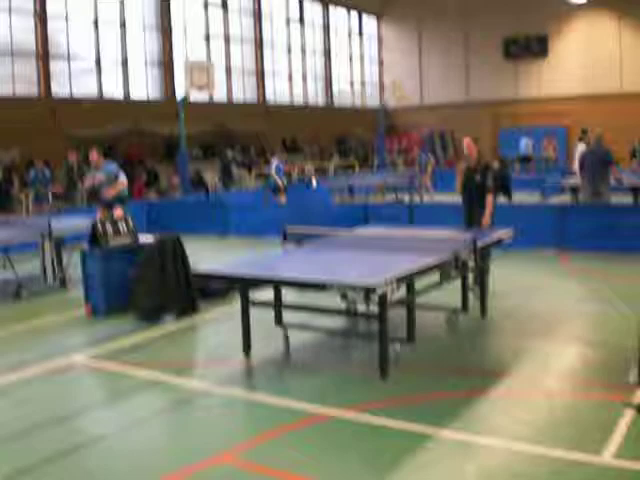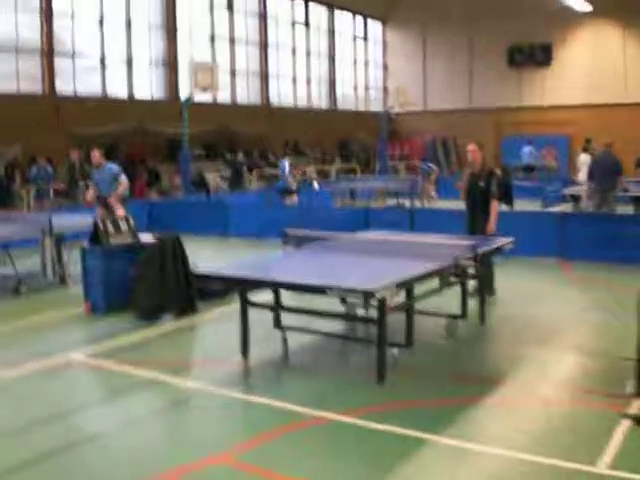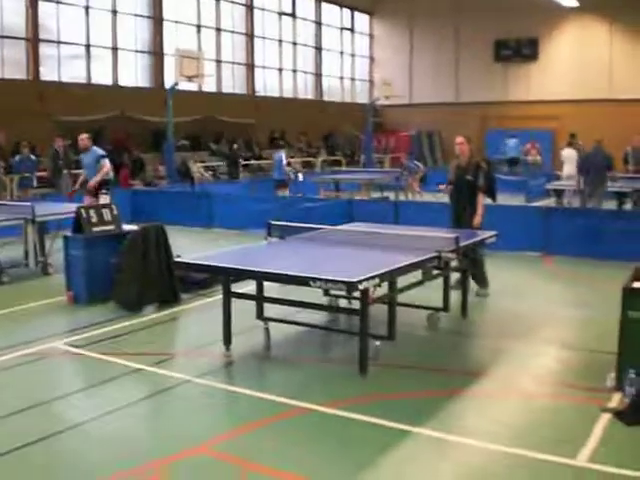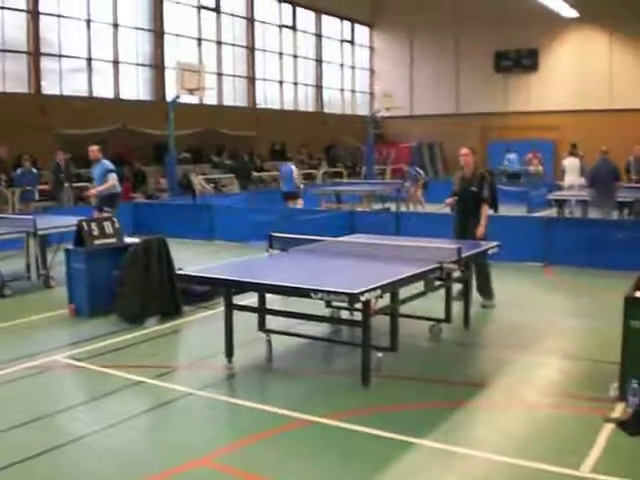
dt=0.2s
person 1, frame 1
left shoulder: (484, 168)
right shoulder: (464, 169)
left elbow: (489, 193)
left wrist: (487, 215)
right wrist: (459, 179)
left hip: (481, 210)
right hip: (469, 210)
person 1, frame 2
left shoulder: (490, 173)
right shoulder: (468, 174)
left elbow: (494, 199)
left wrist: (492, 222)
right wrist: (463, 191)
left hip: (485, 219)
right hip: (472, 218)
left knee: (484, 254)
left ankle: (488, 290)
right ankle: (481, 284)
person 1, frame 3
left shoulder: (477, 166)
right shoulder: (454, 166)
left elbow: (481, 192)
left wrist: (479, 214)
right wrist: (447, 188)
left hip: (471, 212)
right hip: (456, 211)
left knee: (473, 248)
left ankle: (482, 284)
person 1, frame 4
left shoulder: (482, 177)
right shoulder: (458, 177)
left elbow: (485, 203)
left wrist: (482, 224)
right wrist: (451, 201)
left hip: (476, 223)
right hip: (460, 222)
left knee: (479, 258)
left ankle: (487, 295)
